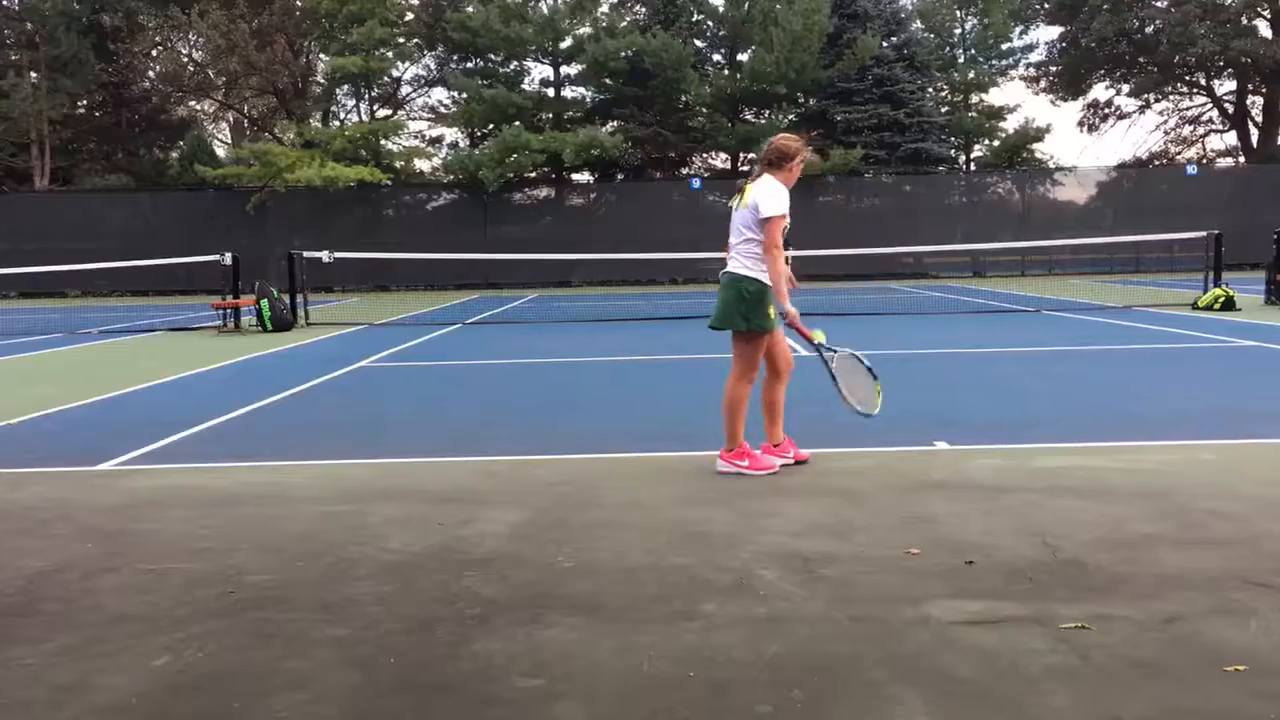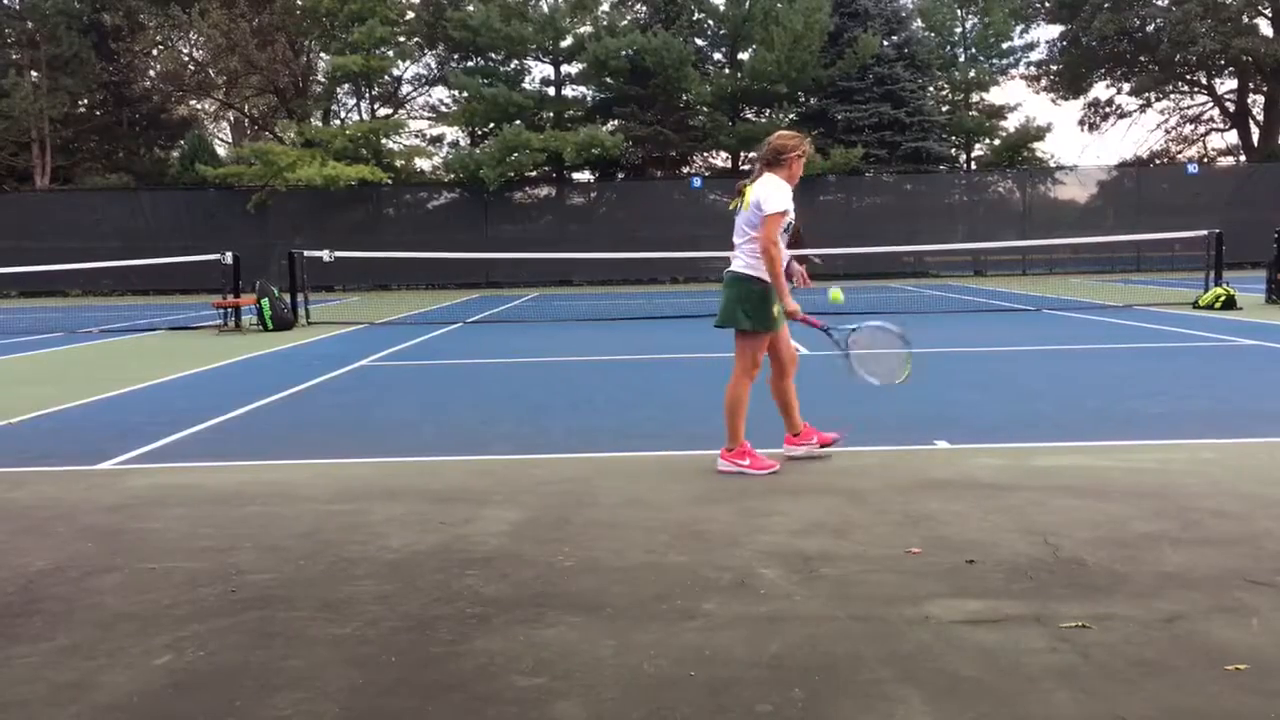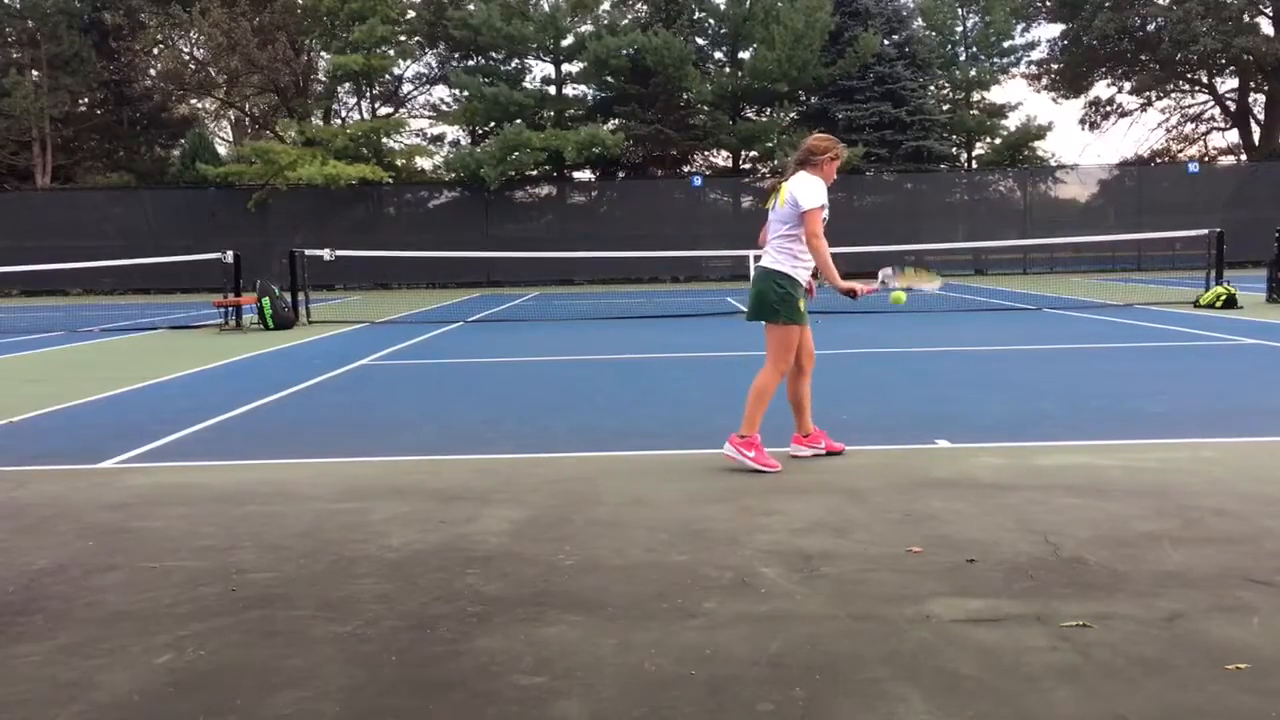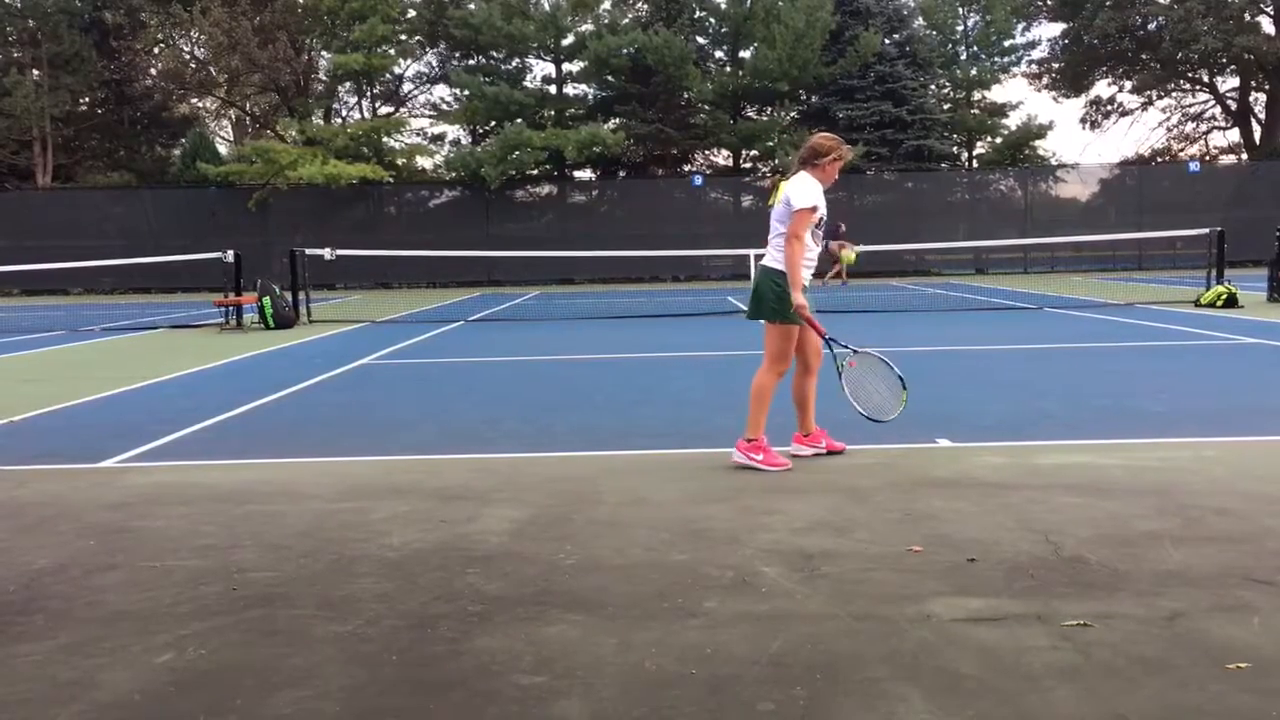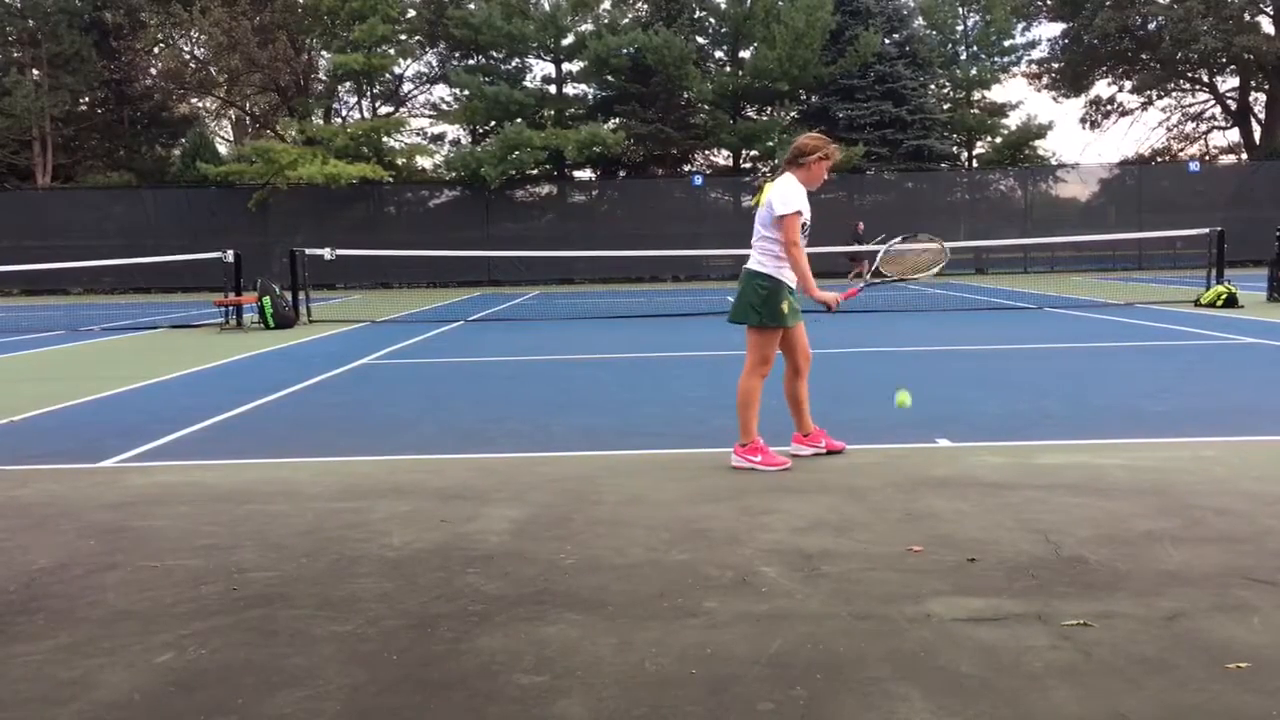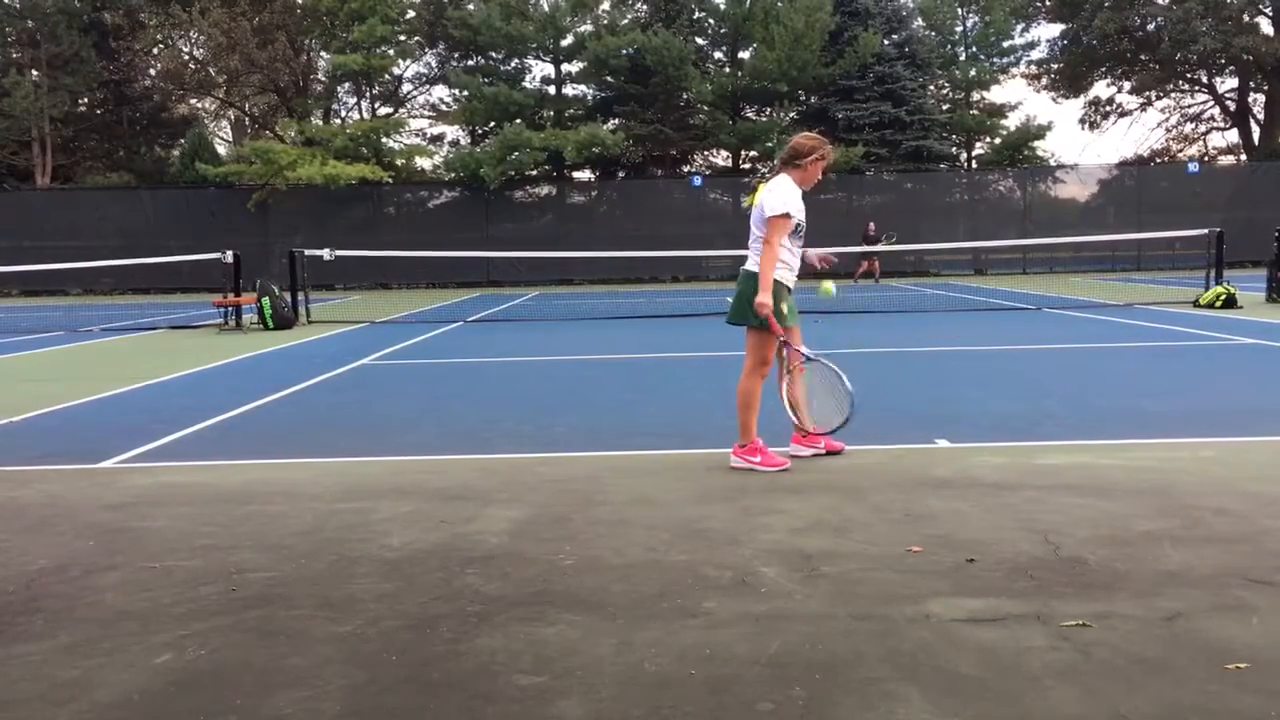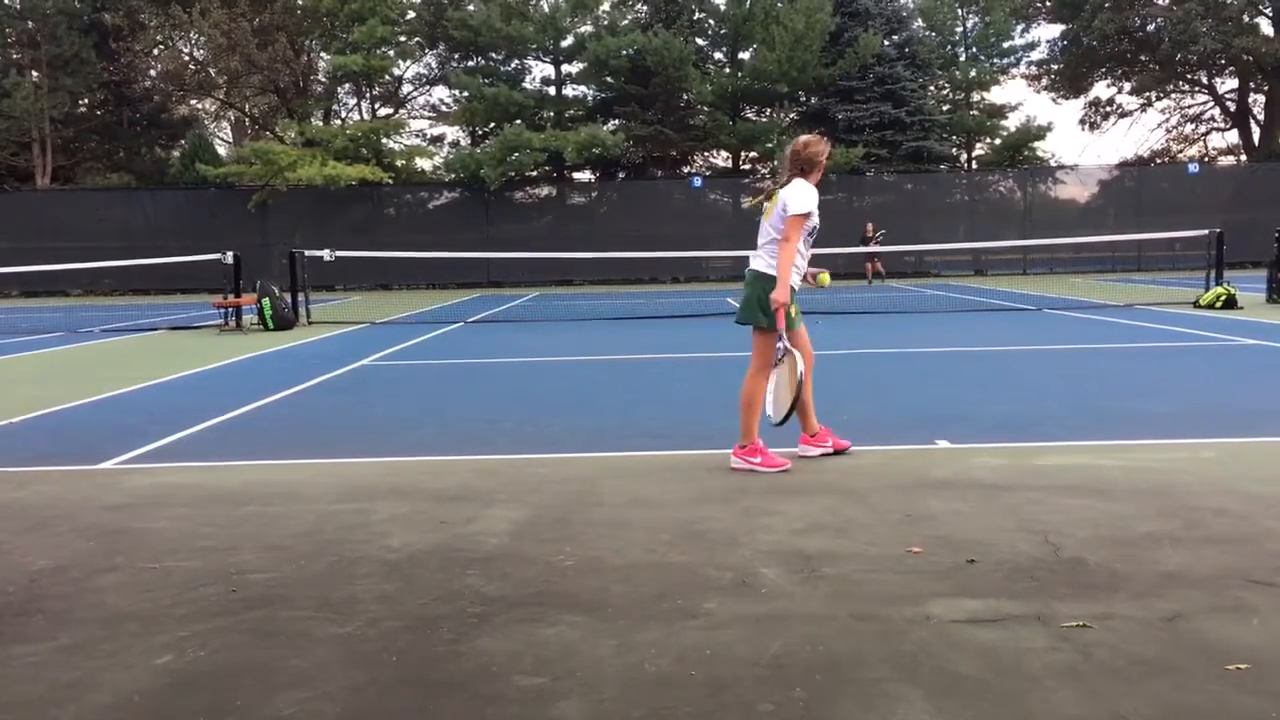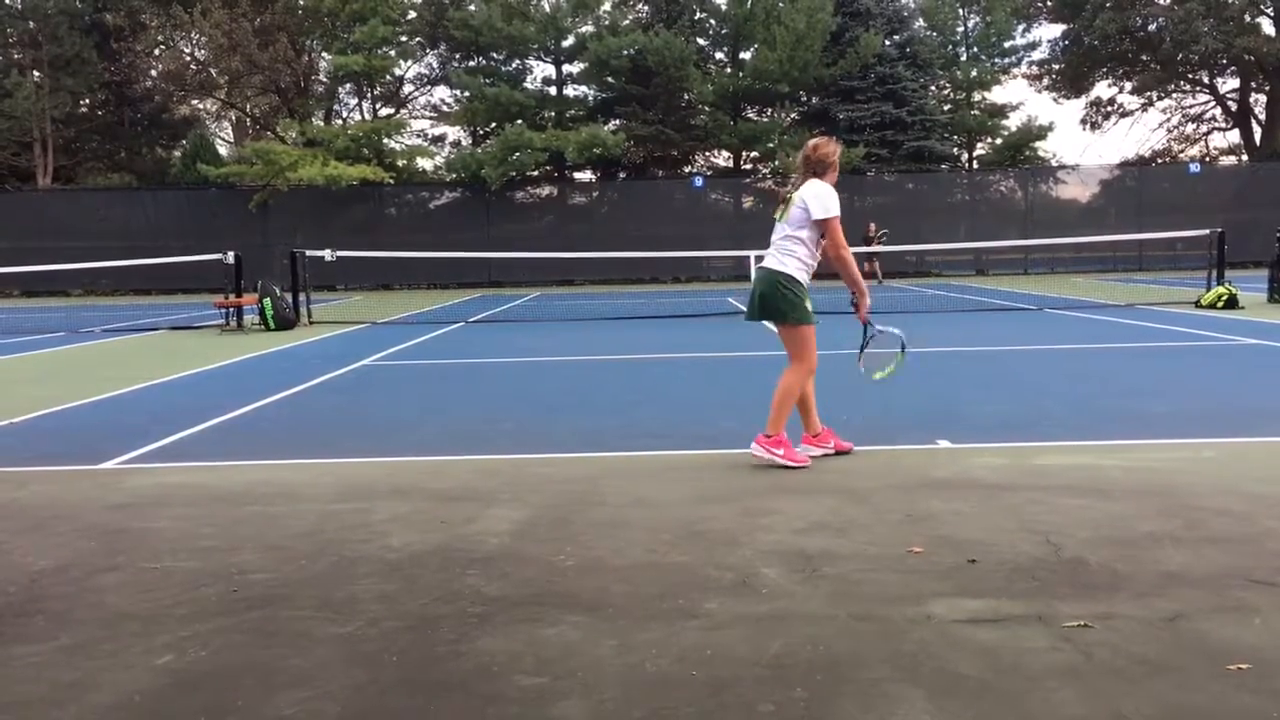
dt=0.4s
person 1, frame 1
left shoulder: (752, 189)
right shoulder: (774, 190)
left elbow: (745, 245)
right elbow: (772, 248)
left wrist: (780, 273)
right wrist: (784, 300)
left hip: (747, 286)
right hip: (750, 287)
left knee: (782, 364)
right knee: (746, 373)
left ankle: (776, 445)
right ankle: (733, 452)
person 1, frame 2
left shoulder: (759, 187)
right shoulder: (776, 188)
right elbow: (768, 245)
left wrist: (788, 266)
right wrist: (784, 297)
left hip: (754, 284)
right hip: (753, 285)
left knee: (785, 361)
right knee: (746, 370)
left ankle: (798, 435)
right ankle: (733, 452)
person 1, frame 3
left shoulder: (789, 187)
right shoulder: (811, 185)
left elbow: (765, 238)
right elbow: (814, 238)
right wrist: (837, 282)
left hip: (779, 279)
right hip: (782, 282)
left knee: (804, 361)
right knee: (777, 365)
left ankle: (806, 436)
right ankle: (744, 439)
person 1, frame 4
left shoulder: (799, 184)
right shoulder: (808, 186)
right elbow: (794, 240)
right wrist: (796, 291)
left hip: (784, 281)
right hip: (781, 282)
left knee: (811, 359)
right knee: (775, 365)
left ankle: (807, 435)
right ankle: (751, 444)
person 1, frame 5
left shoulder: (789, 188)
right shoulder: (790, 189)
right elbow: (791, 245)
left wrist: (803, 282)
right wrist: (814, 290)
left hip: (778, 286)
right hip: (766, 283)
left knee: (800, 360)
right knee: (758, 367)
left ankle: (806, 436)
right ankle: (747, 447)
person 1, frame 6
left shoulder: (786, 189)
right shoulder: (783, 189)
right elbow: (770, 243)
left wrist: (807, 257)
right wrist: (765, 291)
left hip: (777, 287)
right hip: (767, 287)
right knee: (759, 367)
left ankle: (804, 436)
right ankle: (746, 448)
person 1, frame 7
left shoulder: (789, 190)
right shoulder: (804, 191)
right elbow: (788, 241)
left wrist: (802, 270)
right wrist: (781, 285)
left hip: (776, 286)
right hip: (773, 286)
left knee: (804, 359)
right knee: (763, 368)
left ankle: (812, 435)
right ankle: (747, 449)
person 1, frame 8
left shoulder: (802, 191)
right shoulder: (823, 192)
left elbow: (823, 247)
right elbow: (838, 249)
left wrist: (852, 284)
right wrist: (862, 290)
left hip: (776, 278)
right hip: (784, 281)
left knee: (805, 363)
right knee: (802, 364)
left ankle: (815, 436)
right ankle: (771, 439)
